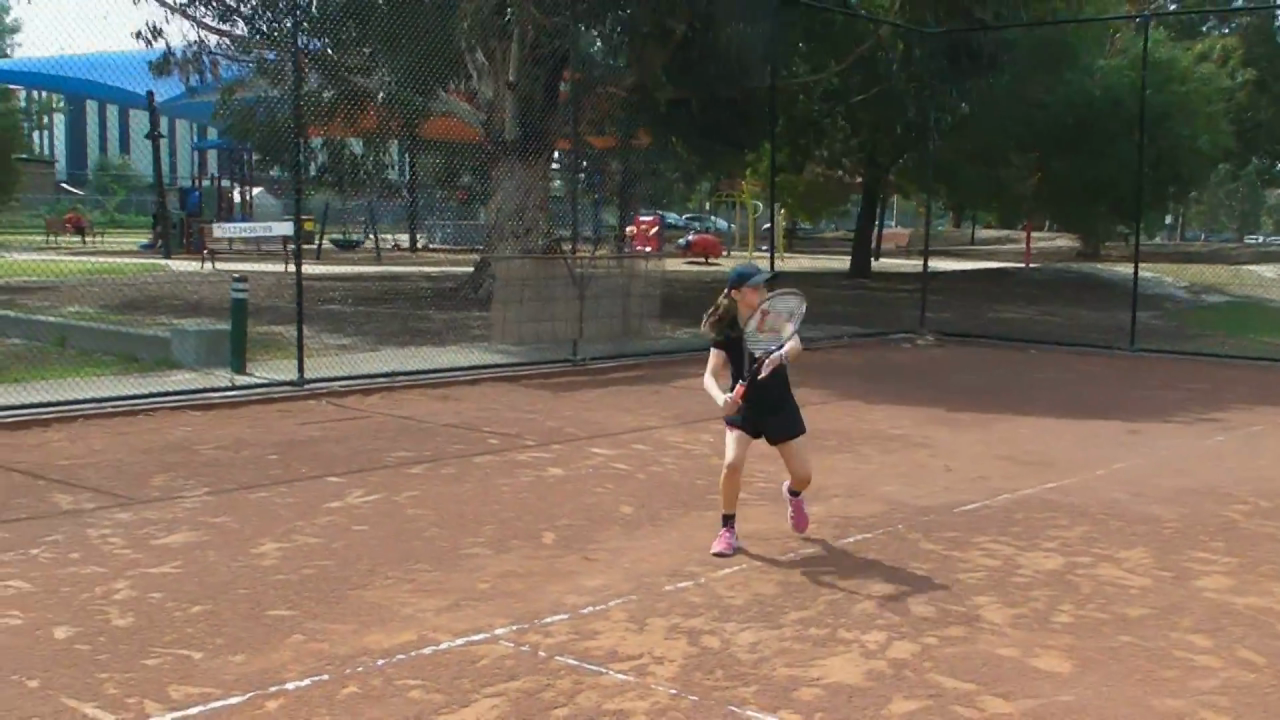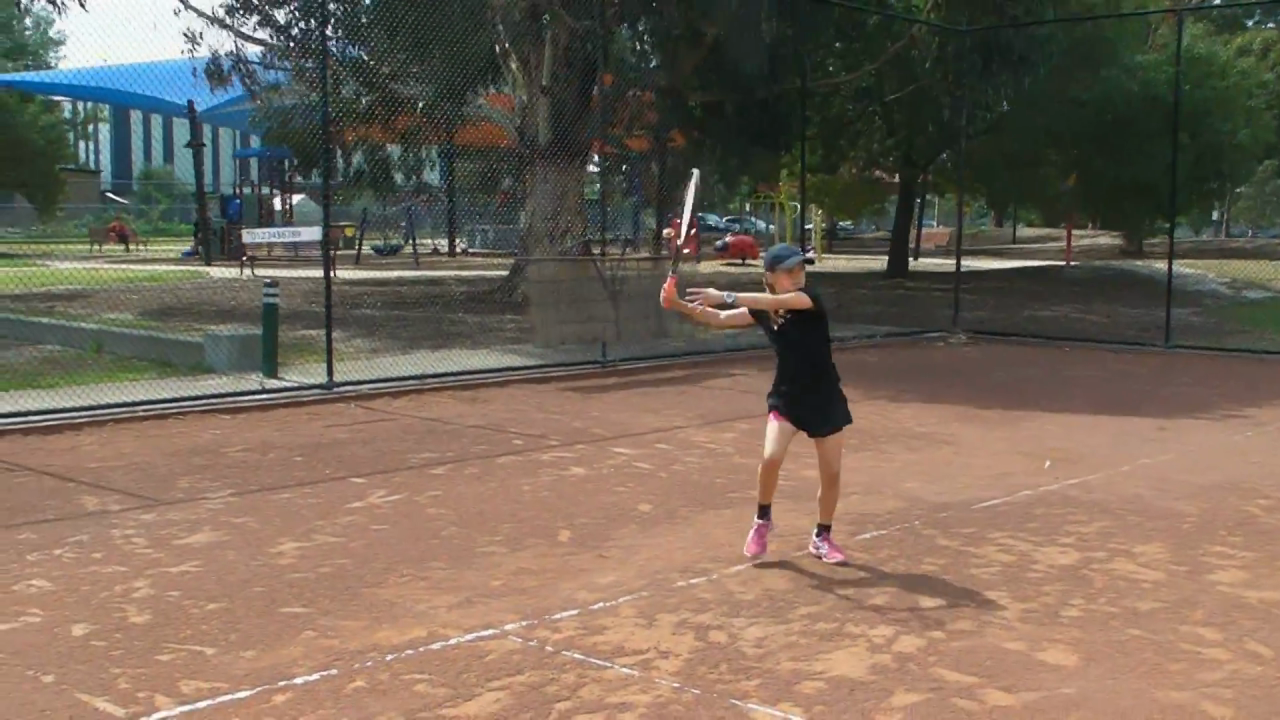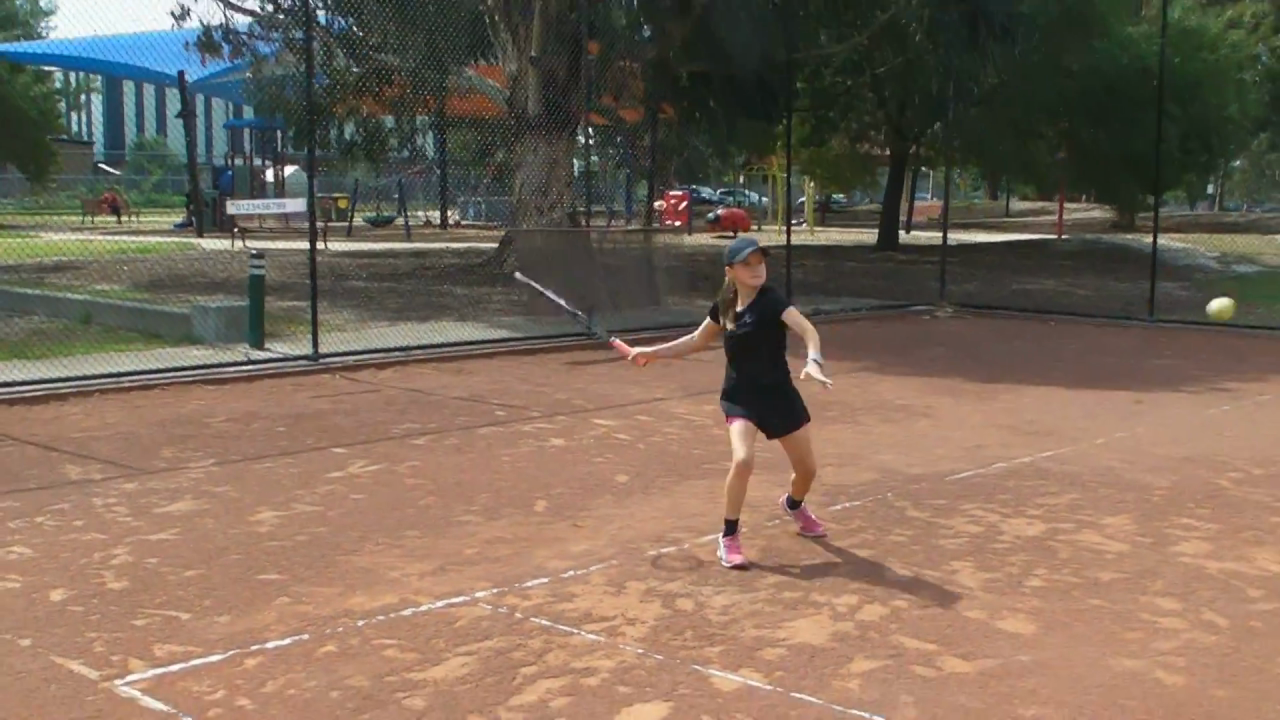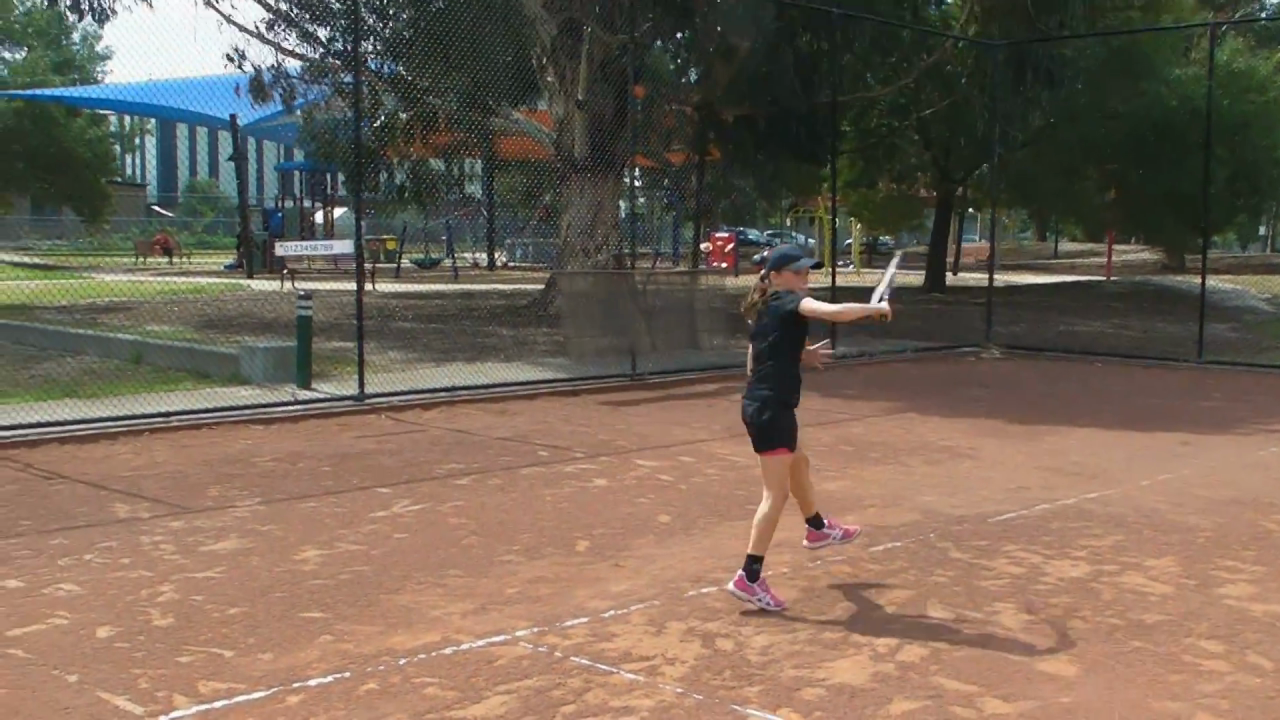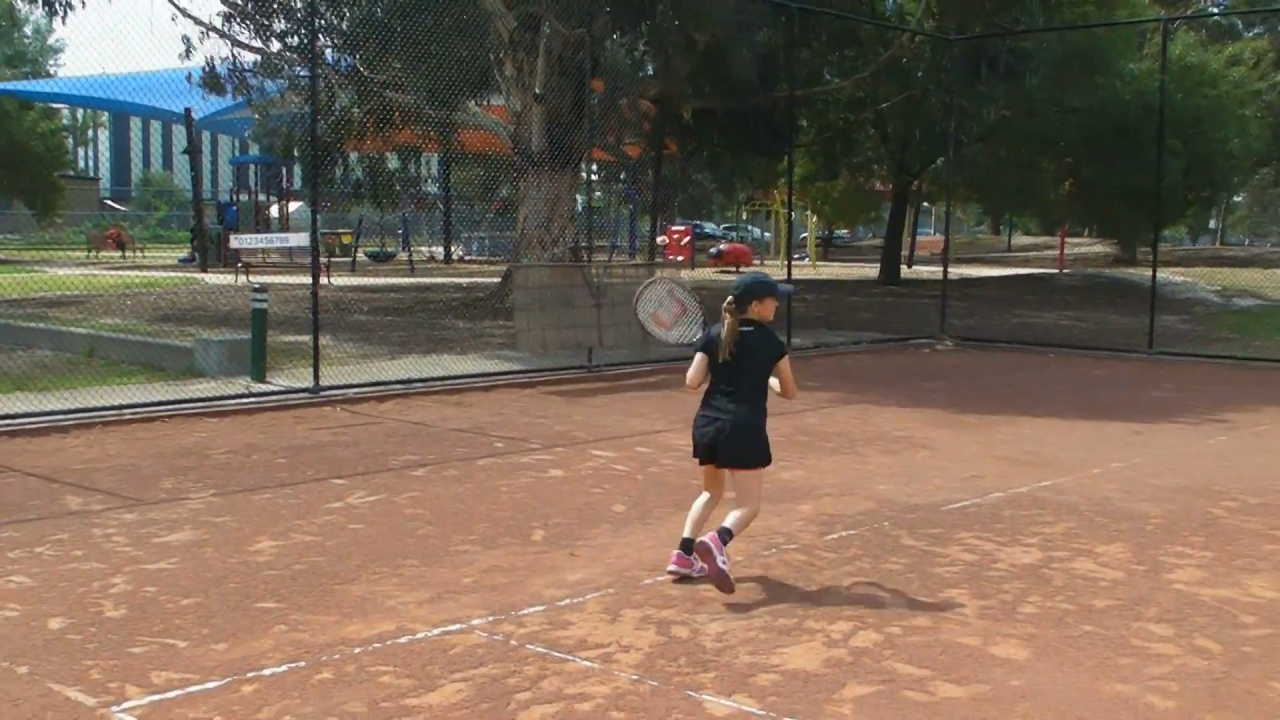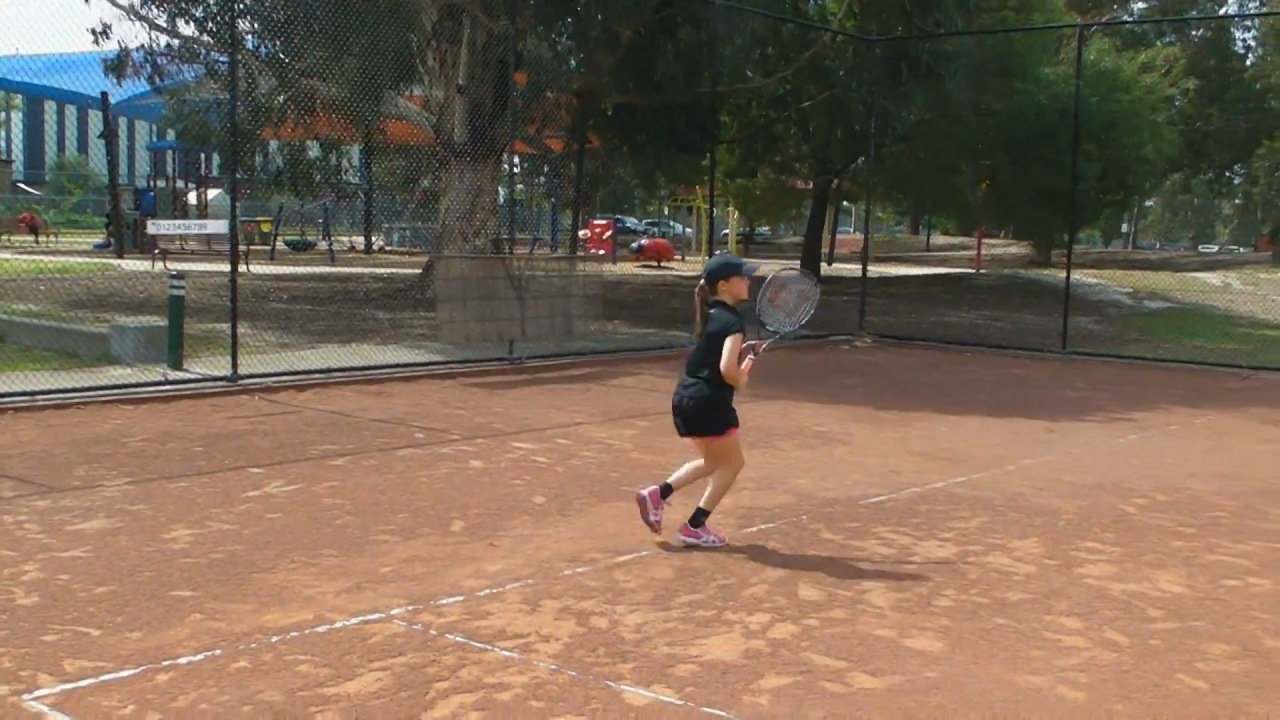
dt=0.4s
person 1, frame 1
right shoulder: (724, 332)
left elbow: (796, 347)
right elbow: (710, 376)
left wrist: (779, 357)
right wrist: (721, 397)
left hip: (779, 406)
right hip: (740, 408)
left knee: (803, 475)
right knee: (732, 464)
left ankle: (793, 493)
right ankle: (728, 529)
person 1, frame 2
left shoulder: (810, 301)
right shoulder: (763, 311)
left elbow: (778, 300)
right elbow: (719, 319)
left wrist: (725, 297)
right wrist: (680, 305)
left hip: (824, 397)
right hip: (786, 396)
left knee: (831, 474)
right knee: (770, 459)
left ankle: (822, 537)
right ankle: (763, 520)
person 1, frame 3
left shoulder: (773, 300)
right shoulder: (723, 307)
left elbow: (808, 330)
right elbow: (695, 342)
left wrist: (814, 361)
right wrist: (652, 352)
left hip: (778, 395)
right hip: (740, 399)
left knee: (807, 468)
right knee: (742, 461)
left ankle: (794, 505)
right ankle: (729, 537)
person 1, frame 4
left shoulder: (765, 313)
right shoulder: (788, 304)
right elbow: (835, 312)
left wrist: (801, 356)
right wrist: (876, 309)
left hip: (765, 405)
right hip: (769, 409)
left knee: (799, 463)
right knee: (777, 494)
left ankle: (817, 528)
right ankle: (749, 578)
person 1, frame 5
left shoulder: (712, 335)
right shoulder: (771, 341)
left elbow: (692, 381)
right elbow: (790, 392)
left hip: (707, 422)
right hip: (744, 425)
left knee: (711, 491)
right knee: (748, 505)
left ankle: (683, 556)
right ankle: (716, 542)
person 1, frame 6
left shoulder: (708, 313)
right shoulder: (733, 321)
right elbow: (728, 369)
left wrist: (742, 350)
right wrist: (739, 383)
left hip: (686, 396)
right hip: (710, 401)
left knee: (711, 462)
right knee: (732, 464)
left ankle: (657, 494)
right ankle: (695, 527)
